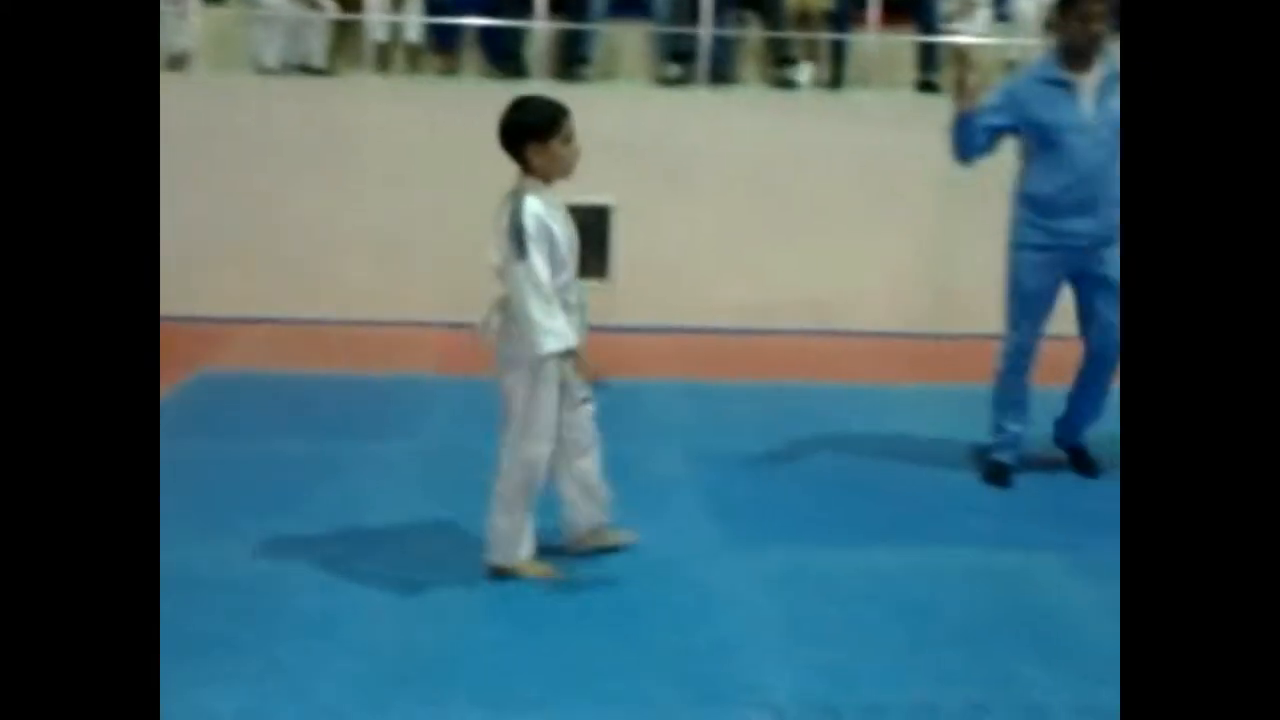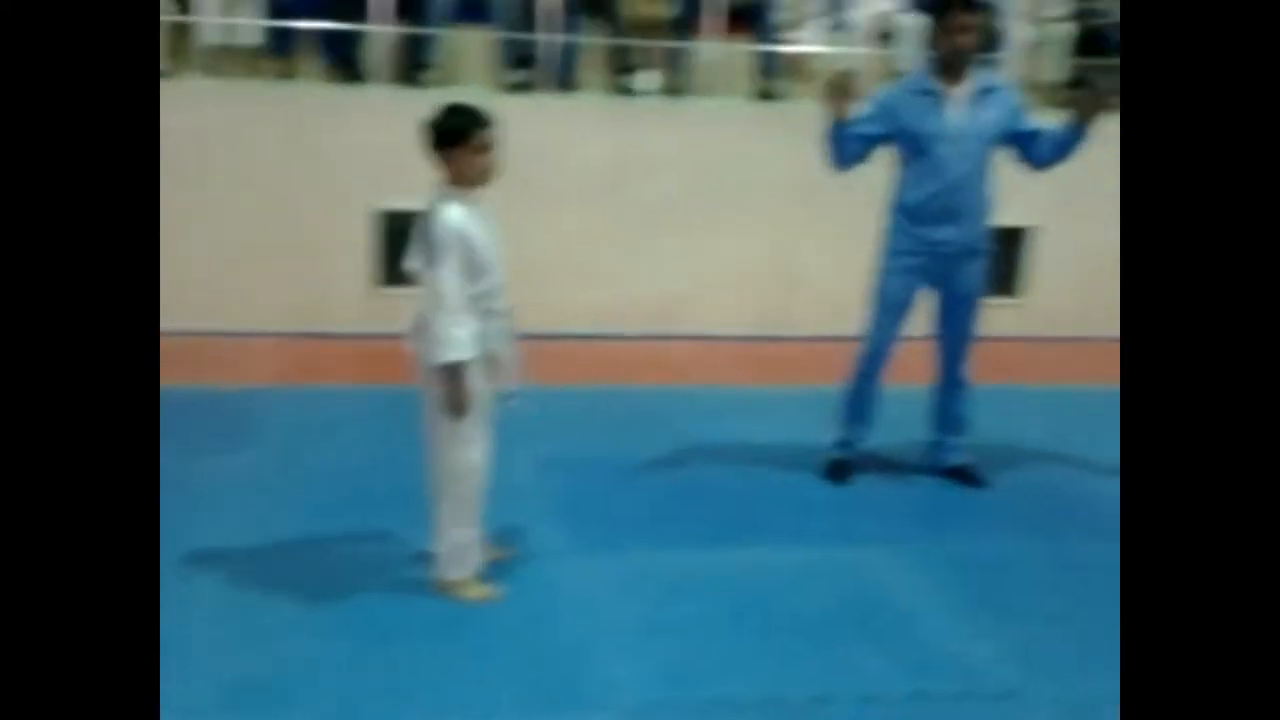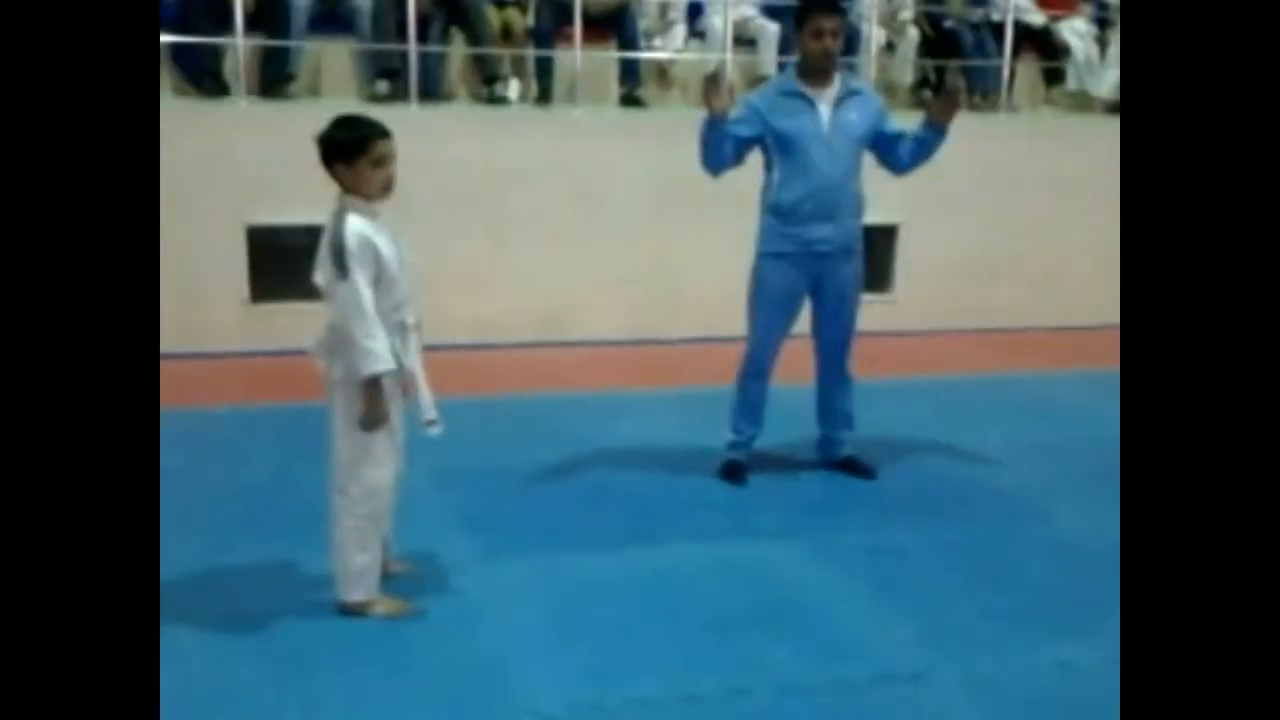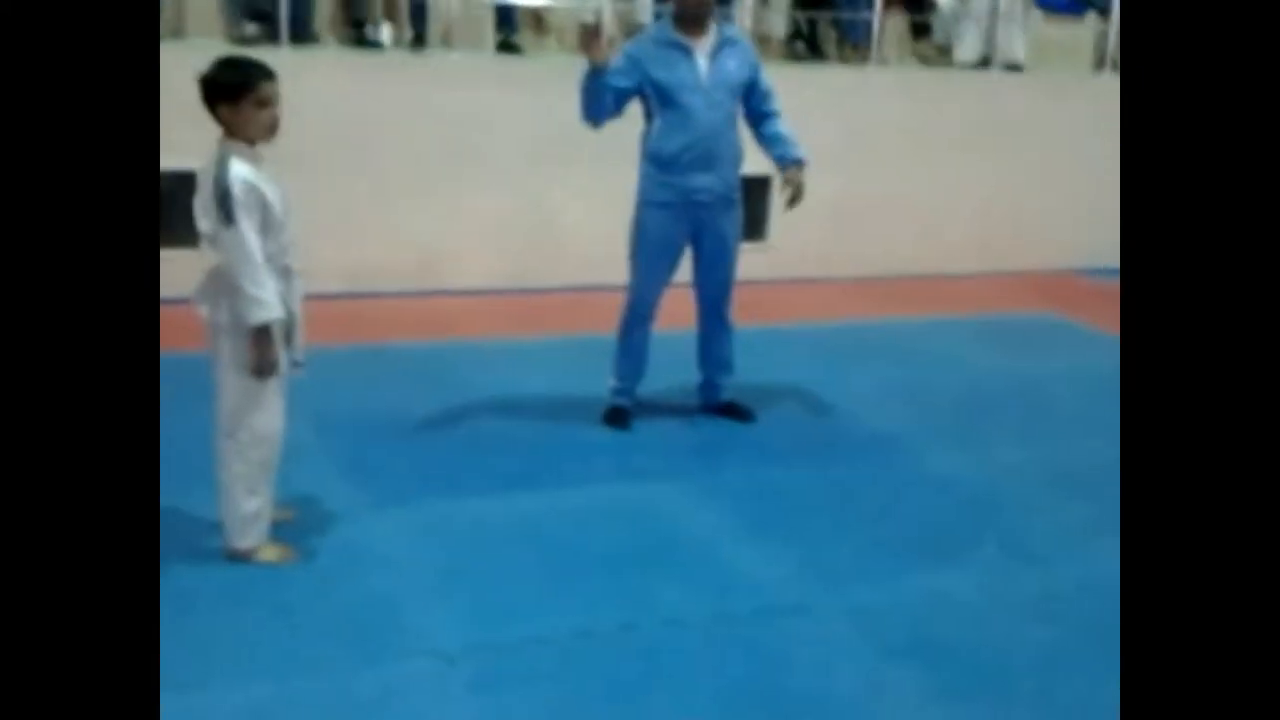
dt=0.5s
person 1, frame 1
left shoulder: (543, 203)
right shoulder: (527, 212)
right elbow: (532, 293)
right wrist: (572, 356)
left hip: (553, 338)
right hip: (535, 346)
left knee: (578, 435)
right knee: (528, 448)
left ankle: (590, 526)
right ankle: (507, 551)
person 1, frame 2
left shoulder: (469, 212)
right shoulder: (446, 219)
right elbow: (443, 300)
left wrist: (497, 353)
right wrist: (453, 372)
left hip: (478, 351)
right hip: (456, 355)
left knee: (472, 455)
right knee: (461, 459)
left ankle: (466, 543)
right ankle: (456, 569)
person 1, frame 3
left shoulder: (369, 224)
right shoulder: (351, 233)
right elbow: (356, 316)
left wrist: (398, 372)
right wrist: (373, 387)
left hip: (381, 365)
right hip: (363, 371)
left knee: (382, 471)
right knee: (365, 477)
left ankle: (374, 558)
right ankle: (358, 590)
person 1, frame 4
left shoulder: (243, 167)
right shoulder: (235, 177)
right elbow: (243, 261)
right wrist: (263, 334)
left hip: (257, 311)
right hip: (248, 317)
left knee: (259, 421)
right knee: (254, 424)
left ankle: (254, 506)
right ankle: (247, 535)
person 2, frame 1
left shoulder: (1116, 83)
right shoulder: (1027, 87)
right elbow: (970, 149)
right wrist: (967, 111)
left hip: (1103, 242)
right hip: (1040, 239)
left knee: (1107, 346)
right knee: (1021, 347)
left ankle: (1072, 433)
right ankle: (1003, 447)
person 2, frame 2
left shoulder: (1002, 98)
right shoulder: (901, 97)
left elbow: (1038, 152)
right elbow: (847, 156)
left wrist: (1077, 125)
right wrist: (841, 121)
left hip: (968, 251)
right hip: (909, 247)
left knee: (954, 357)
right knee: (877, 347)
left ankle: (948, 452)
right ankle: (846, 448)
person 2, frame 3
left shoulder: (866, 102)
right shoulder: (766, 102)
left elbow: (899, 157)
right elbow: (717, 161)
left wrist: (934, 128)
right wrist: (716, 119)
left hip: (843, 251)
right hip: (783, 251)
left knee: (835, 354)
right knee: (761, 352)
left ankle: (836, 445)
right ankle: (739, 449)
person 2, frame 4
left shoulder: (741, 50)
right shoulder: (645, 50)
left elbow: (764, 114)
right elbow: (598, 112)
left wrist: (789, 158)
right wrist: (597, 68)
left hip: (722, 200)
right hip: (664, 199)
left knee: (716, 302)
right knee: (643, 301)
left ankle: (715, 391)
right ankle: (622, 395)
